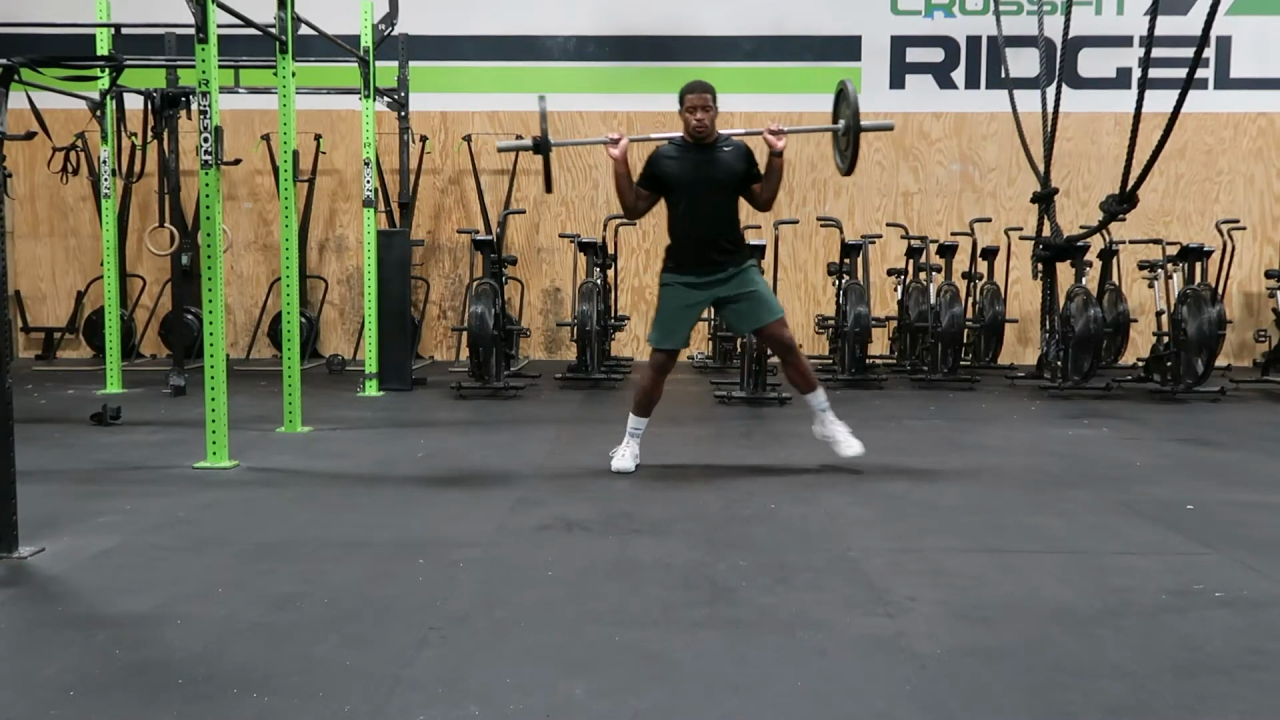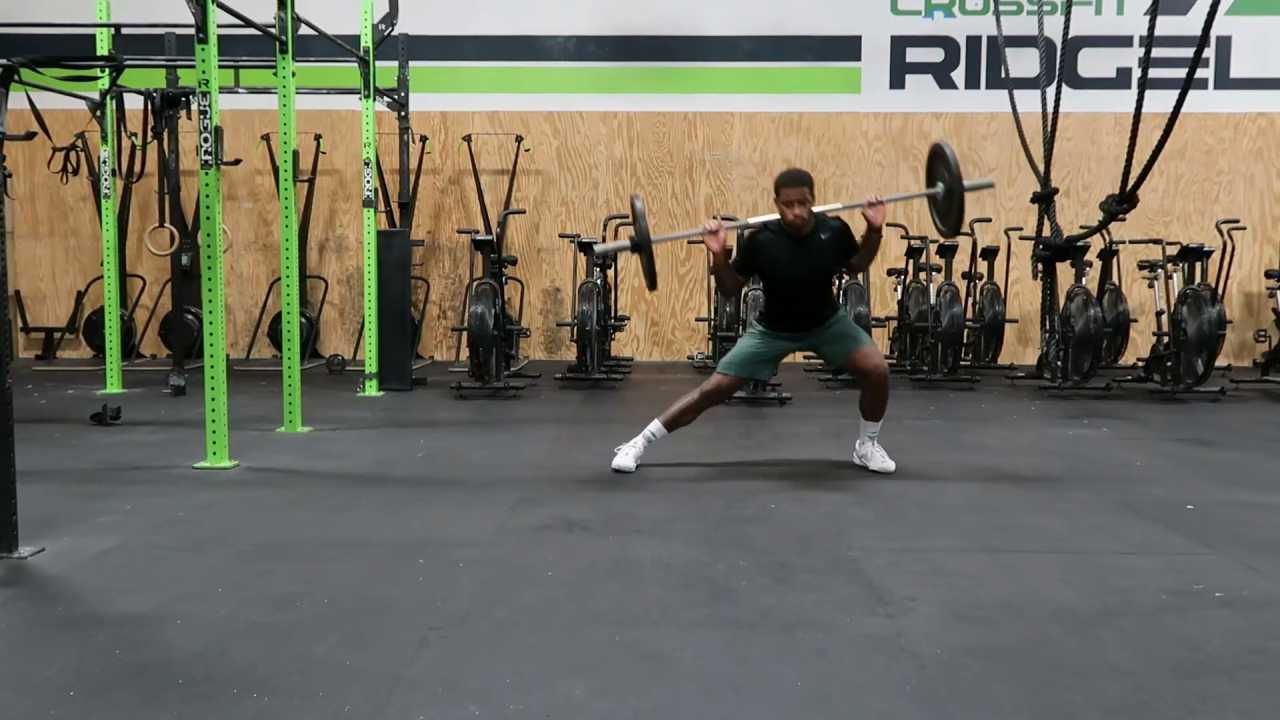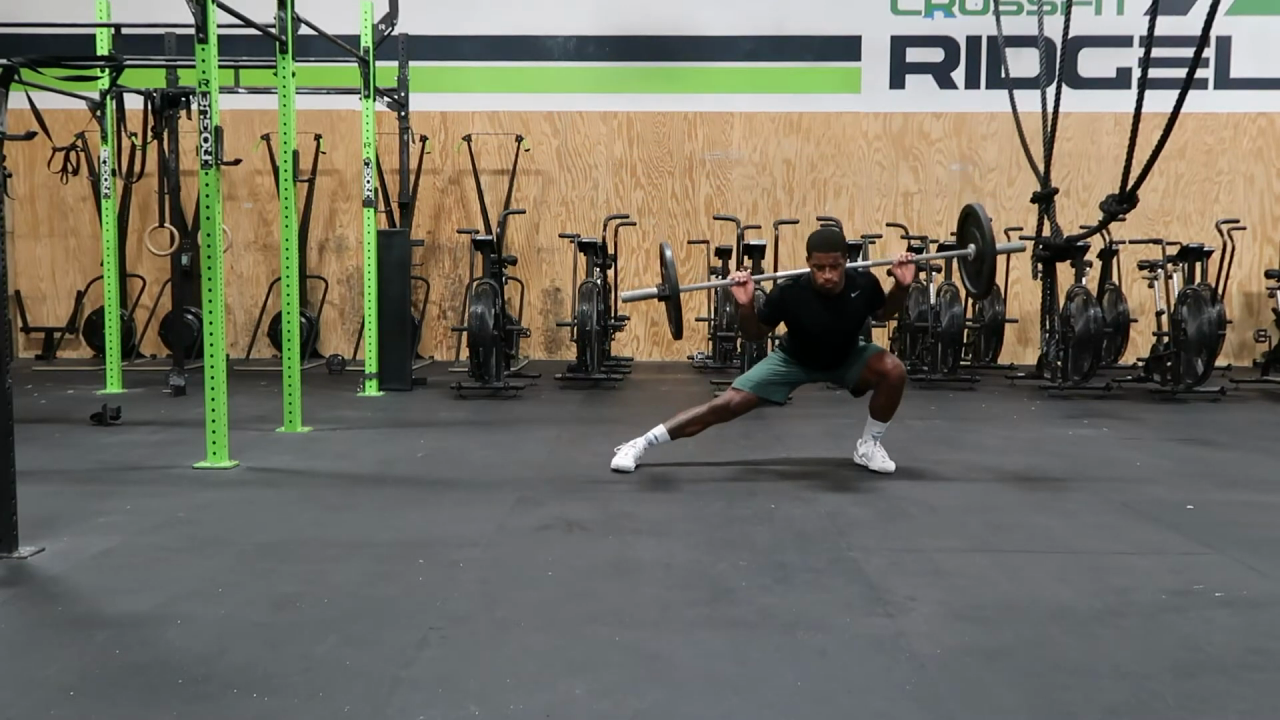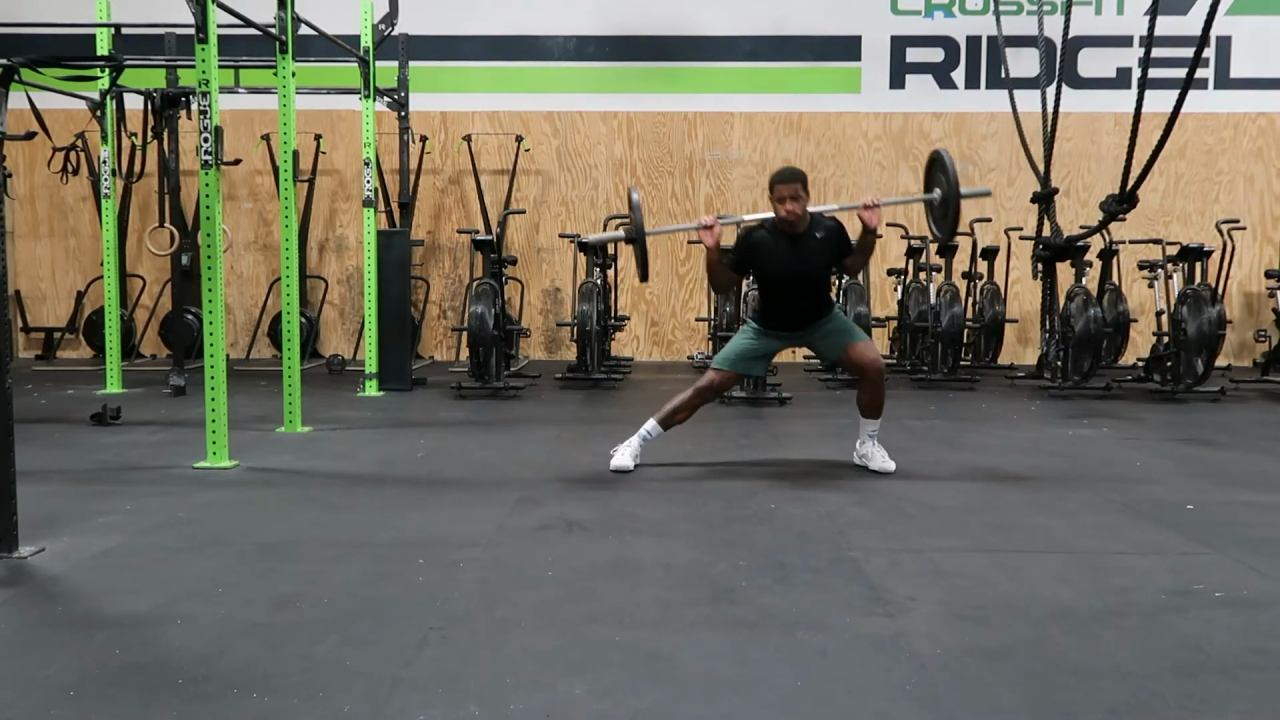
dt=0.4s
person 1, frame 1
left shoulder: (737, 152)
right shoulder: (664, 157)
left elbow: (763, 202)
right elbow: (633, 210)
left wrist: (776, 154)
right wrist: (619, 163)
left hip: (737, 269)
right hip: (683, 276)
left knee: (785, 343)
right knee: (661, 360)
left ankle: (826, 421)
right ankle: (630, 443)
person 1, frame 2
left shoulder: (833, 229)
right shoulder: (760, 241)
left elbow: (857, 265)
right elbow: (728, 289)
left wrist: (874, 229)
right wrist: (718, 253)
left hip: (826, 321)
right hip: (773, 330)
left knee: (876, 371)
right knee: (715, 388)
left ankle: (867, 445)
right ankle: (639, 444)
person 1, frame 3
left shoulder: (864, 283)
right shoulder: (789, 293)
left elbow: (883, 313)
right elbow: (754, 335)
left wrist: (902, 286)
right wrist: (745, 304)
left hip: (847, 357)
right hip: (794, 361)
left knee: (893, 371)
right knee: (726, 405)
left ankle: (869, 445)
right ankle: (638, 444)
person 1, frame 4
left shoulder: (829, 230)
right shoulder: (755, 238)
left elbow: (854, 267)
right elbow: (721, 287)
left wrist: (869, 230)
right wrist: (712, 250)
left hip: (822, 320)
right hip: (768, 327)
left knee: (872, 366)
right knee: (709, 385)
left ankle: (868, 445)
right ankle: (635, 442)
